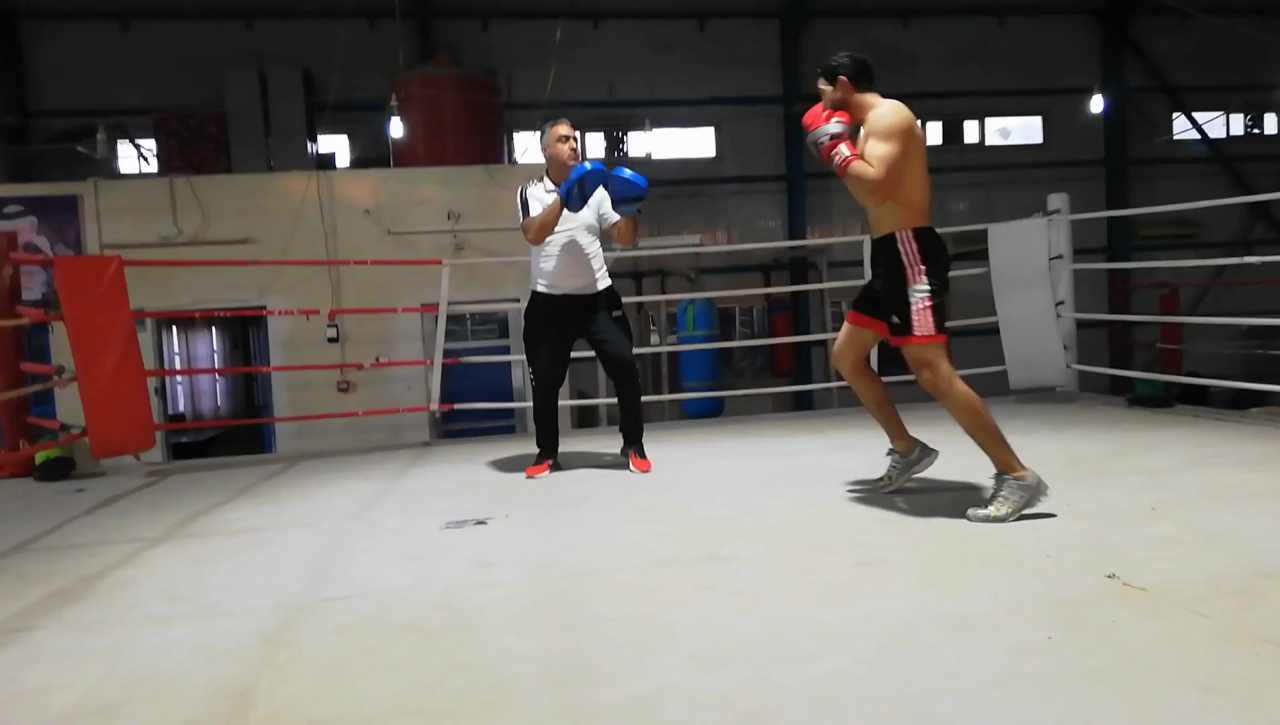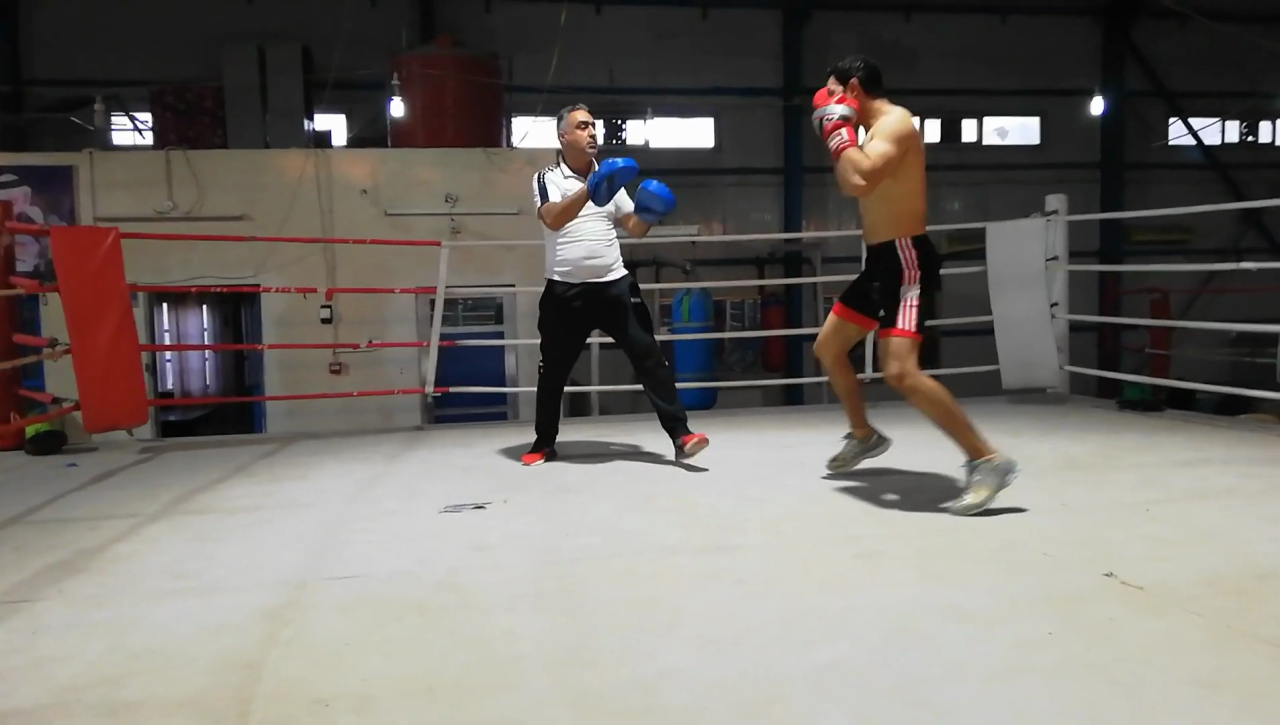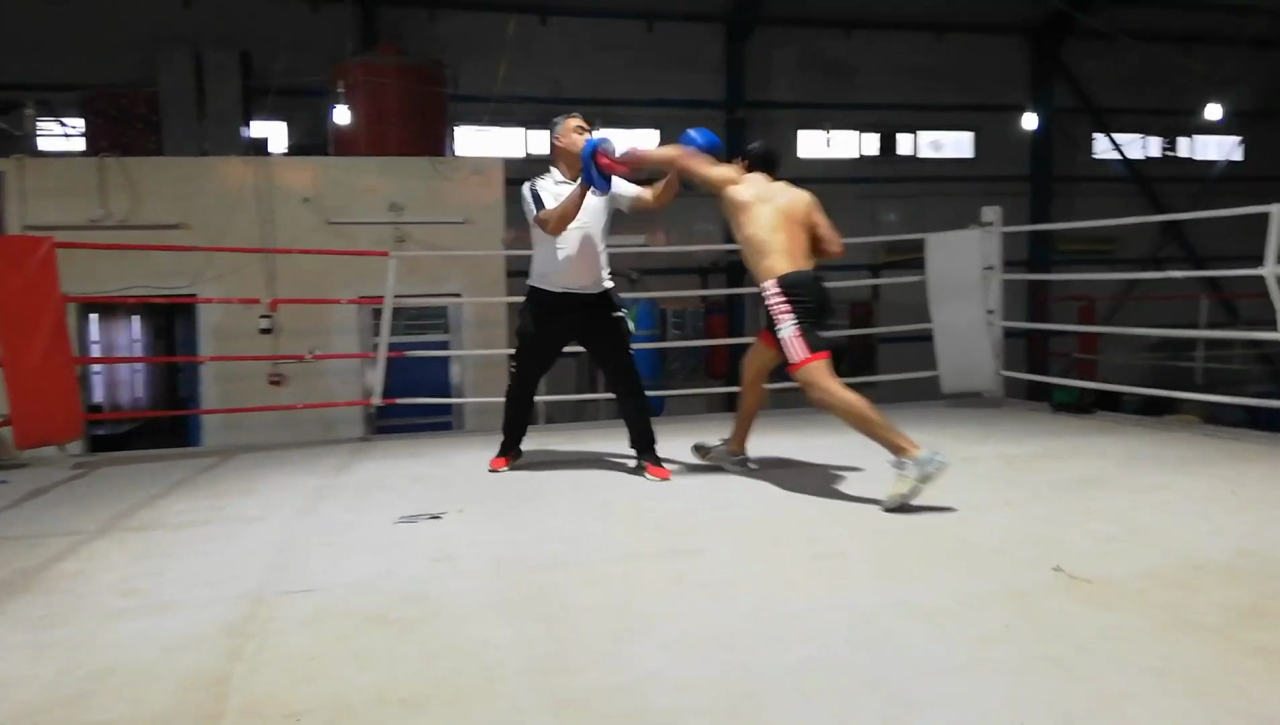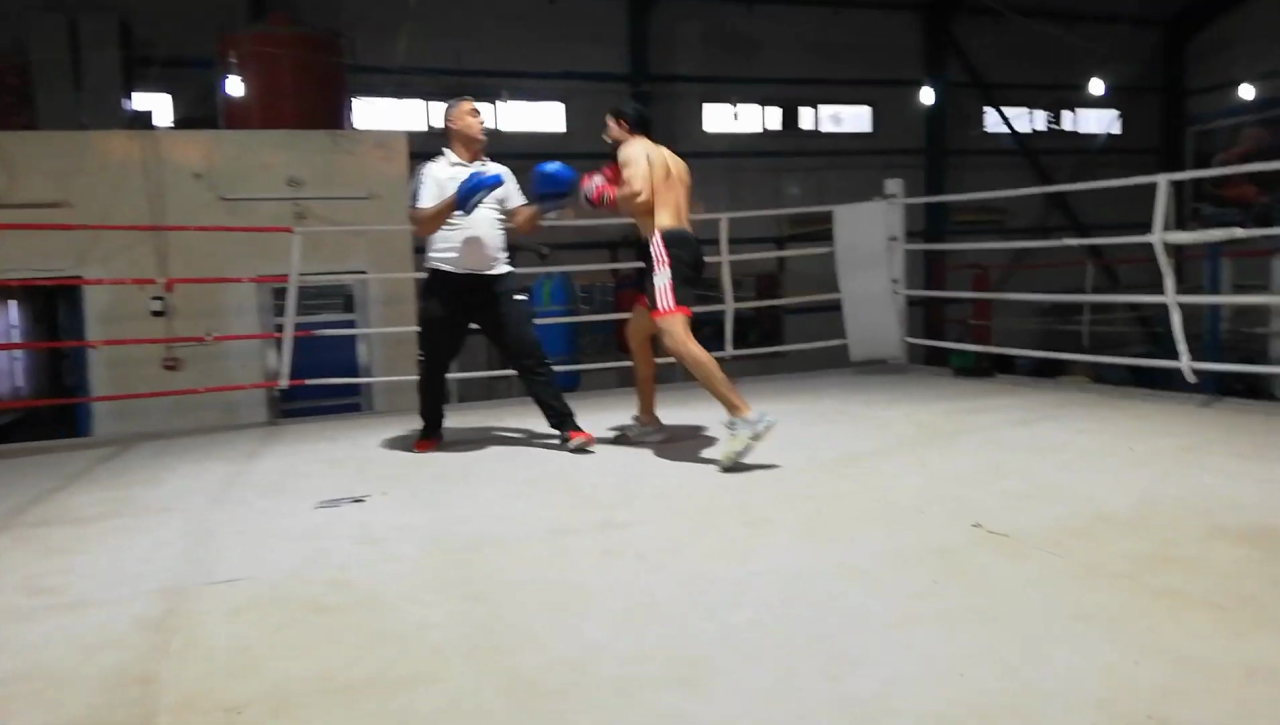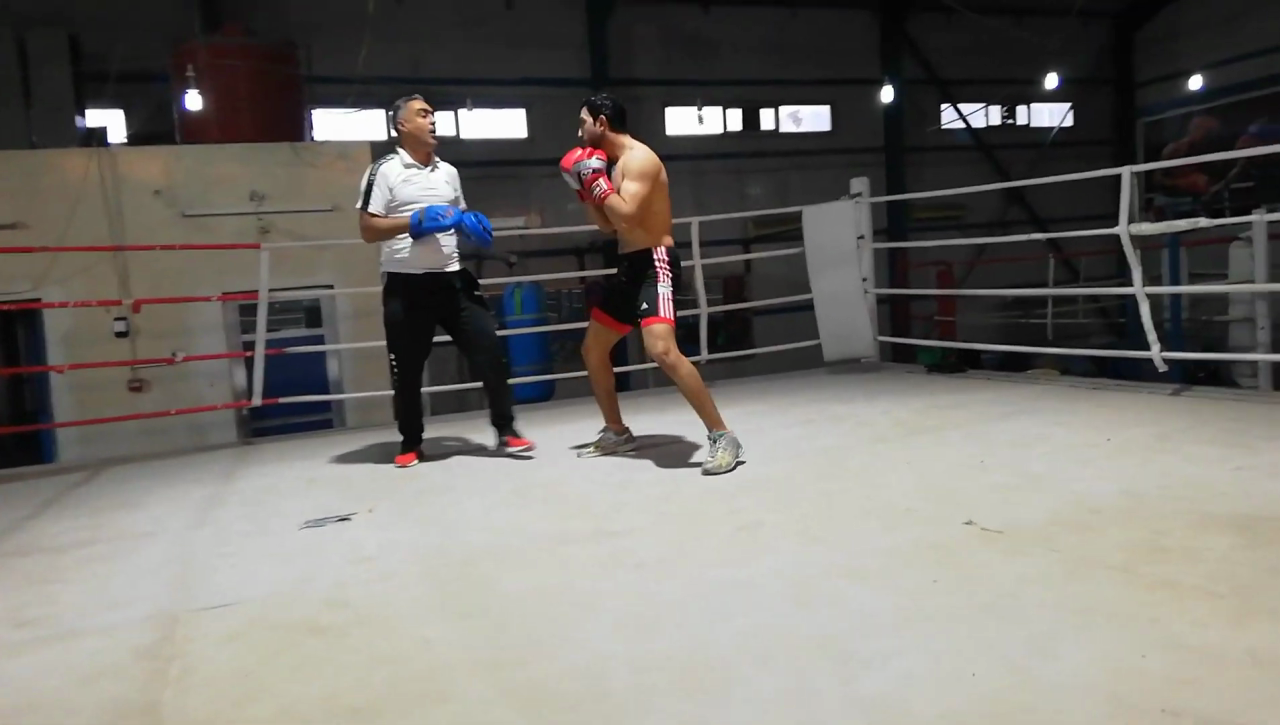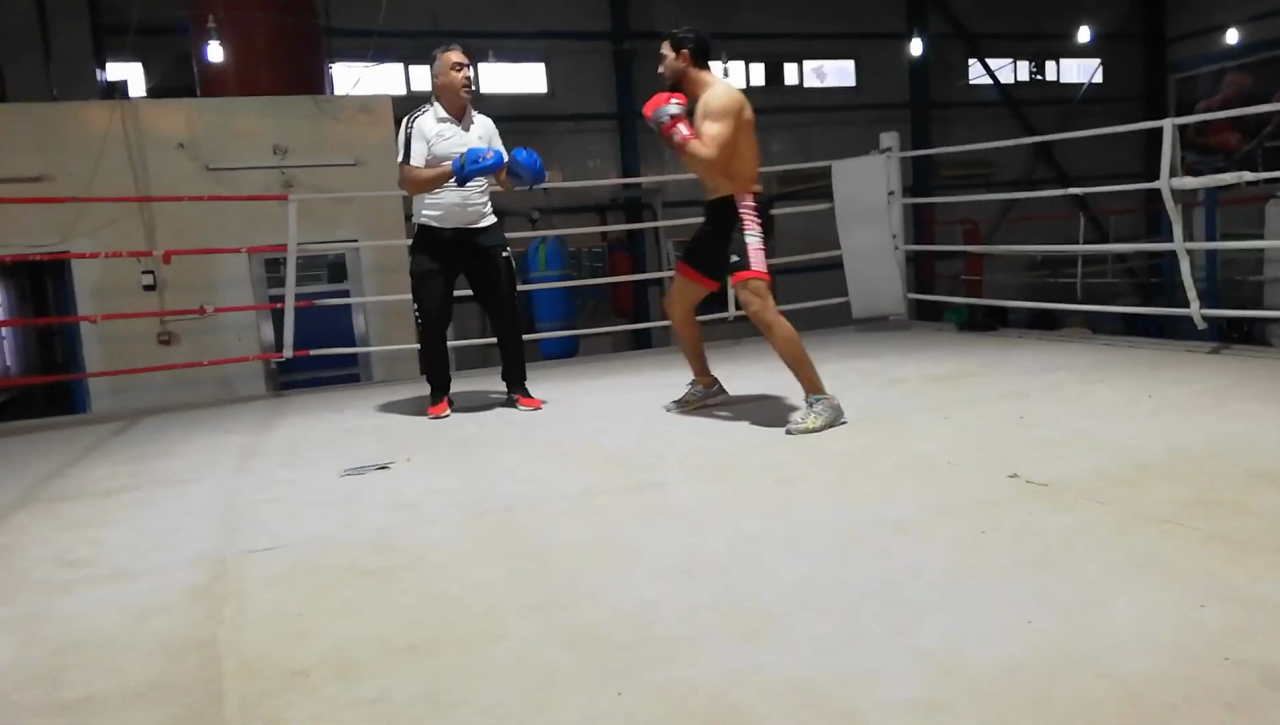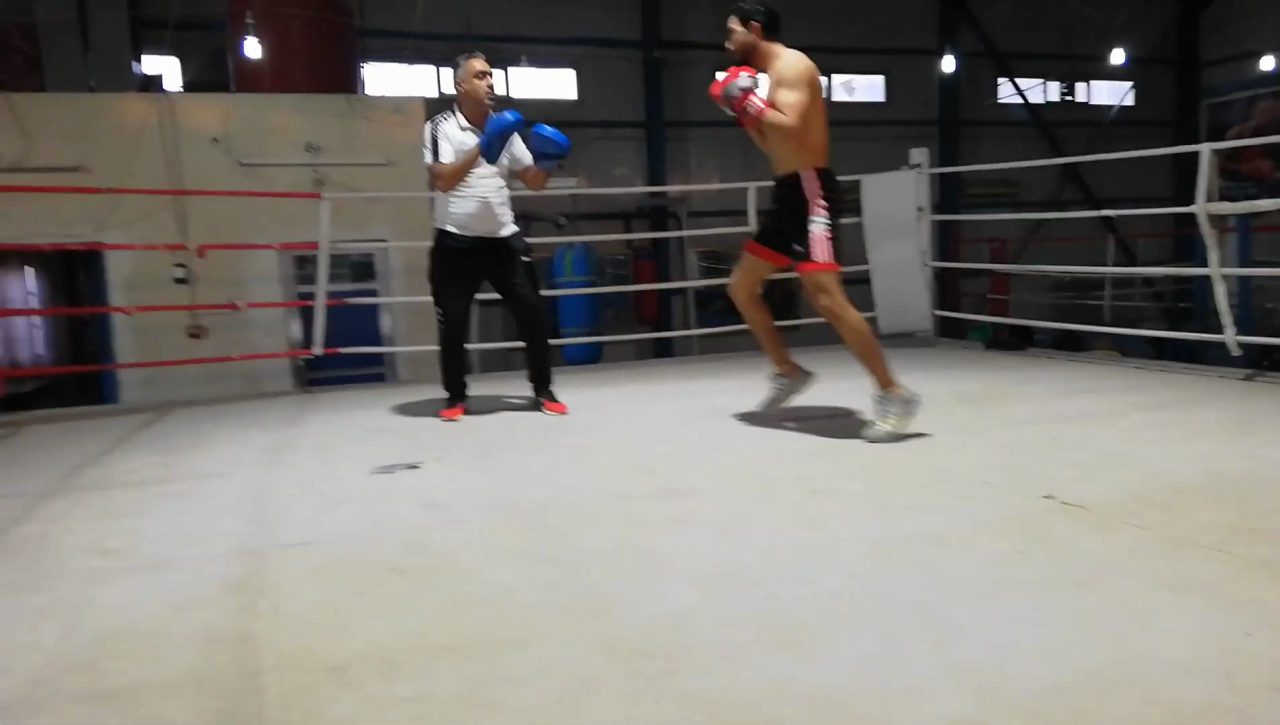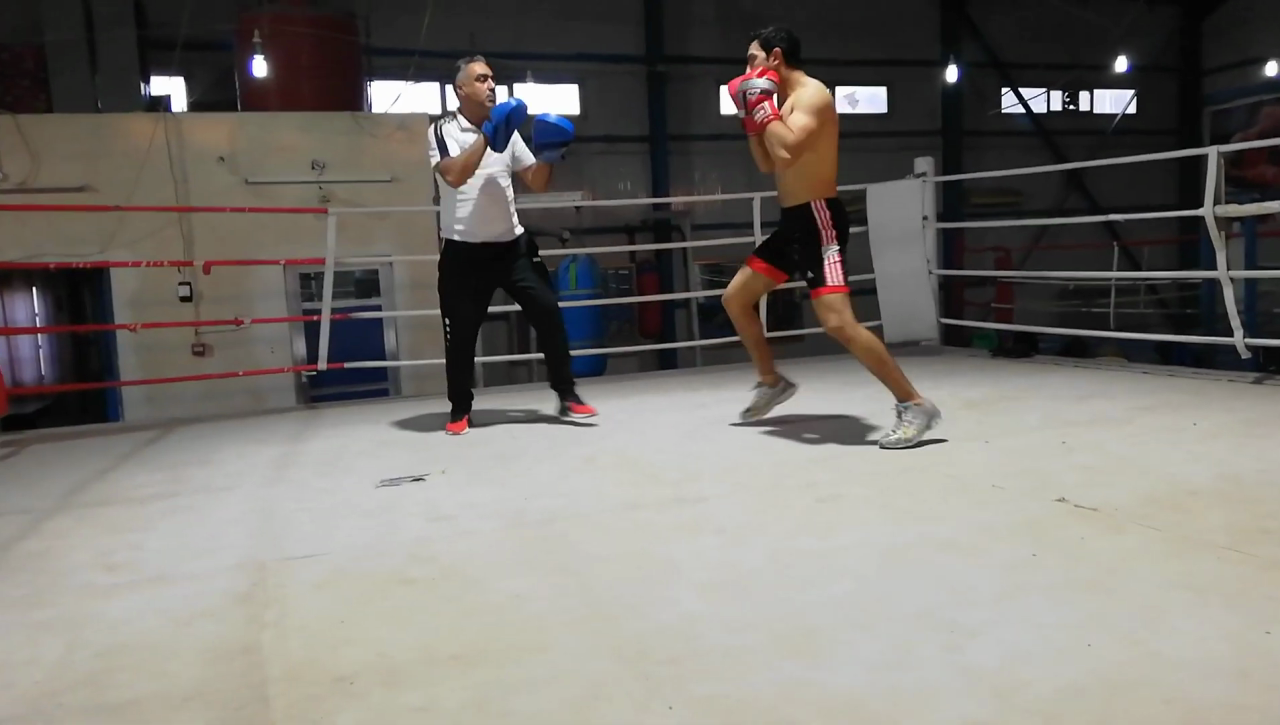
dt=0.3s
person 1, frame 1
left shoulder: (888, 115)
right shoulder: (874, 124)
left elbow: (873, 187)
left wrist: (836, 145)
right wrist: (838, 150)
left hip: (910, 254)
right hip: (891, 259)
left knee: (933, 373)
right knee: (844, 356)
left ankle: (1018, 478)
right ankle: (907, 449)
person 1, frame 2
left shoulder: (895, 122)
right shoulder: (876, 129)
left elbow: (860, 180)
right elbow: (856, 189)
left wrist: (837, 129)
right wrist: (838, 134)
left hip: (904, 260)
right hip: (880, 261)
left knee: (899, 371)
right knee: (827, 347)
left ankle: (987, 461)
right ankle: (864, 436)
person 1, frame 3
left shoulder: (736, 182)
right shoulder: (802, 197)
left elbow: (681, 159)
right elbow: (834, 248)
left wrist: (630, 156)
left hip: (782, 294)
right hip: (810, 288)
left knee: (821, 386)
right knee: (753, 367)
left ankle: (912, 456)
right ankle: (734, 449)
person 1, frame 4
left shoulder: (631, 151)
right shoulder: (674, 161)
left elbow: (639, 196)
left wrist: (601, 192)
right wrist: (619, 189)
left hip: (665, 248)
right hip: (683, 246)
left knee: (676, 339)
right knee: (637, 332)
left ankle: (745, 417)
right ankle: (647, 421)
person 1, frame 5
left shoulder: (639, 158)
right shoulder: (617, 162)
left elbow: (628, 216)
right elbow: (610, 226)
left wrist: (594, 180)
right wrist: (585, 189)
left hip: (655, 263)
right hip: (631, 268)
left knee: (661, 349)
right knee: (593, 350)
left ankle: (722, 436)
right ankle: (614, 431)
person 1, frame 6
left shoulder: (721, 96)
right shoulder: (703, 102)
left elbow: (710, 159)
left wrist: (675, 126)
right wrist: (672, 131)
left hip: (742, 211)
right hip: (718, 215)
left knee: (758, 306)
right knee: (676, 305)
left ankle: (820, 399)
right ankle: (706, 384)
person 1, frame 7
left shoulder: (791, 65)
right shoulder: (776, 74)
left elbow: (788, 128)
left wrist: (747, 99)
right wrist: (743, 110)
left hip: (808, 191)
right hip: (788, 195)
left knee: (826, 299)
right knee: (740, 289)
left ankle: (896, 395)
right ankle: (789, 372)
person 1, frame 8
left shoulder: (811, 94)
right shoulder: (787, 100)
left elbow: (786, 152)
right elbow: (768, 165)
left wrist: (761, 105)
right wrist: (750, 119)
left hip: (817, 219)
right hip: (791, 223)
left knee: (837, 322)
right knee: (735, 299)
left ankle: (914, 406)
right ankle: (772, 383)
person 2, frame 1
left shoulder: (596, 189)
right shoulder: (530, 192)
left elbow: (627, 239)
right elbow: (534, 235)
left wrist: (628, 210)
right wrist: (564, 198)
left hip: (596, 297)
right hip: (549, 303)
left knee: (624, 365)
right knee: (545, 382)
left ankle: (633, 445)
right ankle: (547, 454)
person 2, frame 2
left shoulder: (610, 177)
right shoulder: (547, 178)
left elbow: (633, 230)
right elbow: (553, 220)
left wrist: (648, 215)
right wrist: (590, 188)
left hip: (615, 286)
right hip: (566, 291)
left knee: (648, 355)
right knee: (553, 371)
left ankle: (680, 433)
right ankle: (544, 443)
person 2, frame 3
right shoulder: (536, 187)
left elbow: (651, 199)
right elbow: (553, 224)
left wrist: (678, 174)
right wrist: (583, 183)
left hip: (597, 299)
right hip: (547, 300)
left knee: (625, 374)
right knee: (524, 376)
left ankle: (646, 455)
right ankle: (509, 447)
person 2, frame 4
left shoulder: (500, 173)
right shoulder: (433, 171)
left elbow: (521, 222)
right elbow: (421, 226)
left wrist: (543, 204)
right wrist: (455, 200)
left hip: (495, 281)
right hip: (447, 283)
left knee: (529, 352)
right knee: (433, 361)
left ankle: (567, 426)
right ankle: (430, 431)
person 2, frame 5
left shoulder: (447, 171)
right shoulder: (384, 171)
right elbow: (368, 230)
left wrist: (473, 228)
right wrist: (412, 221)
left hip: (452, 279)
right hip: (405, 284)
left knee: (489, 347)
right knee: (407, 368)
left ankle: (506, 430)
right ankle: (412, 442)
person 2, frame 6
left shoulder: (484, 124)
right shoulder: (418, 123)
left elbow: (502, 176)
right elbow: (409, 182)
left wrist: (520, 174)
right wrist: (455, 168)
left hip: (483, 234)
right hip: (434, 238)
left knee: (506, 311)
right knee: (432, 318)
left ankle: (516, 387)
right ankle: (440, 393)
person 2, frame 7
left shoulder: (506, 127)
right shoulder: (440, 127)
left elbow: (533, 183)
right elbow: (443, 181)
left wrist: (546, 162)
right wrist: (482, 147)
left hip: (504, 241)
right hip: (455, 244)
left knee: (533, 312)
right knee: (452, 324)
left ankle: (543, 391)
right ankle: (455, 396)
person 2, frame 8
left shoulder: (508, 130)
right shoulder: (443, 130)
left elbow: (537, 183)
right elbow: (454, 176)
left wrist: (550, 155)
right wrist: (487, 137)
left hip: (512, 245)
right hip: (464, 251)
left knee: (548, 312)
right knee: (461, 335)
left ankle: (567, 395)
right ankle: (460, 409)
